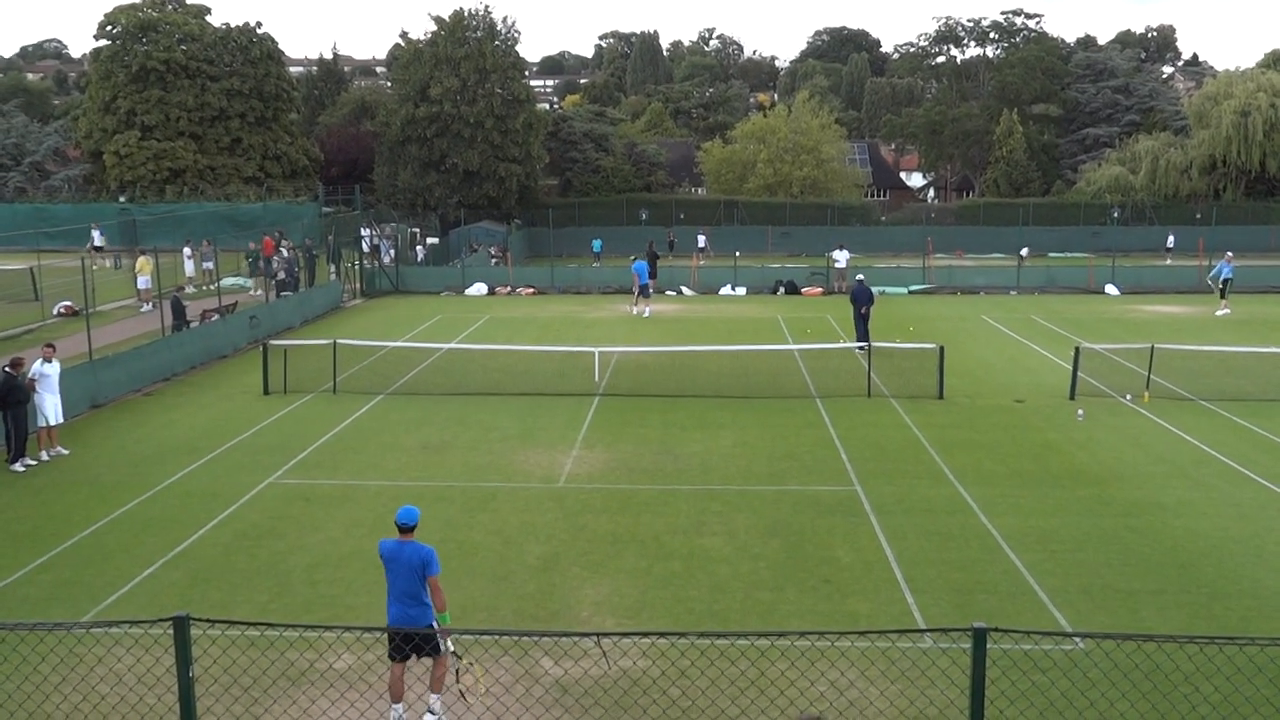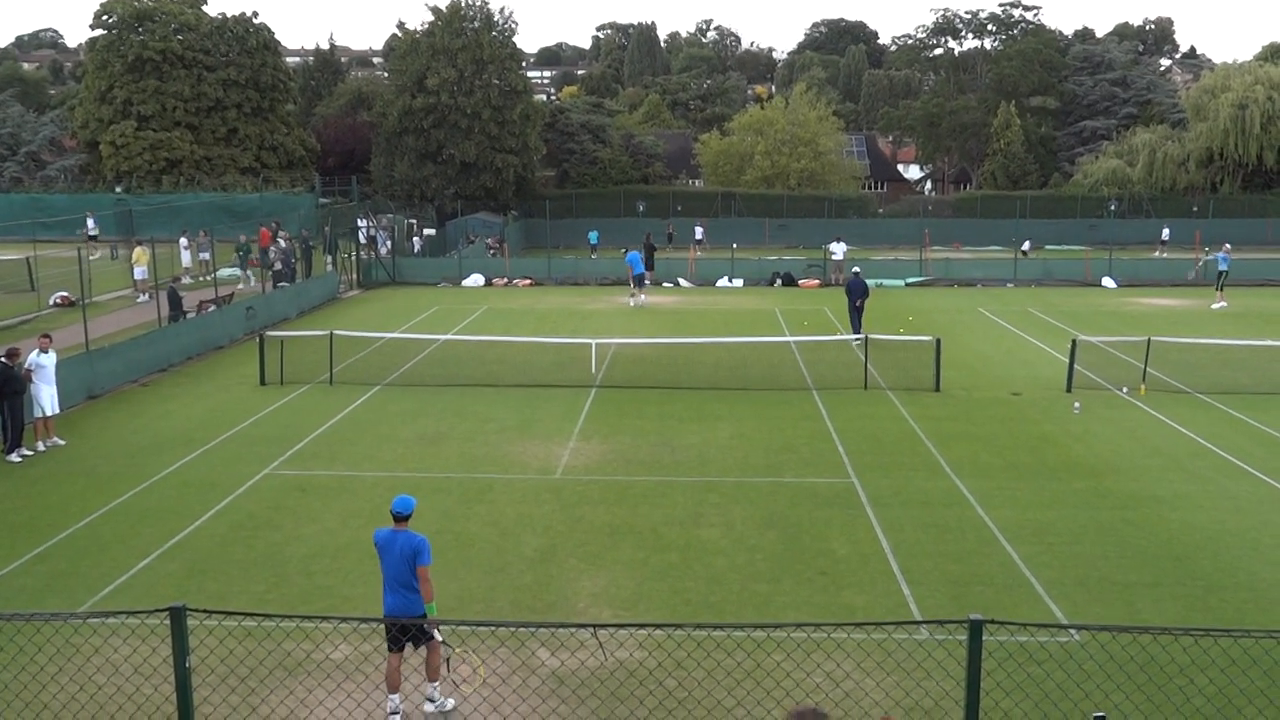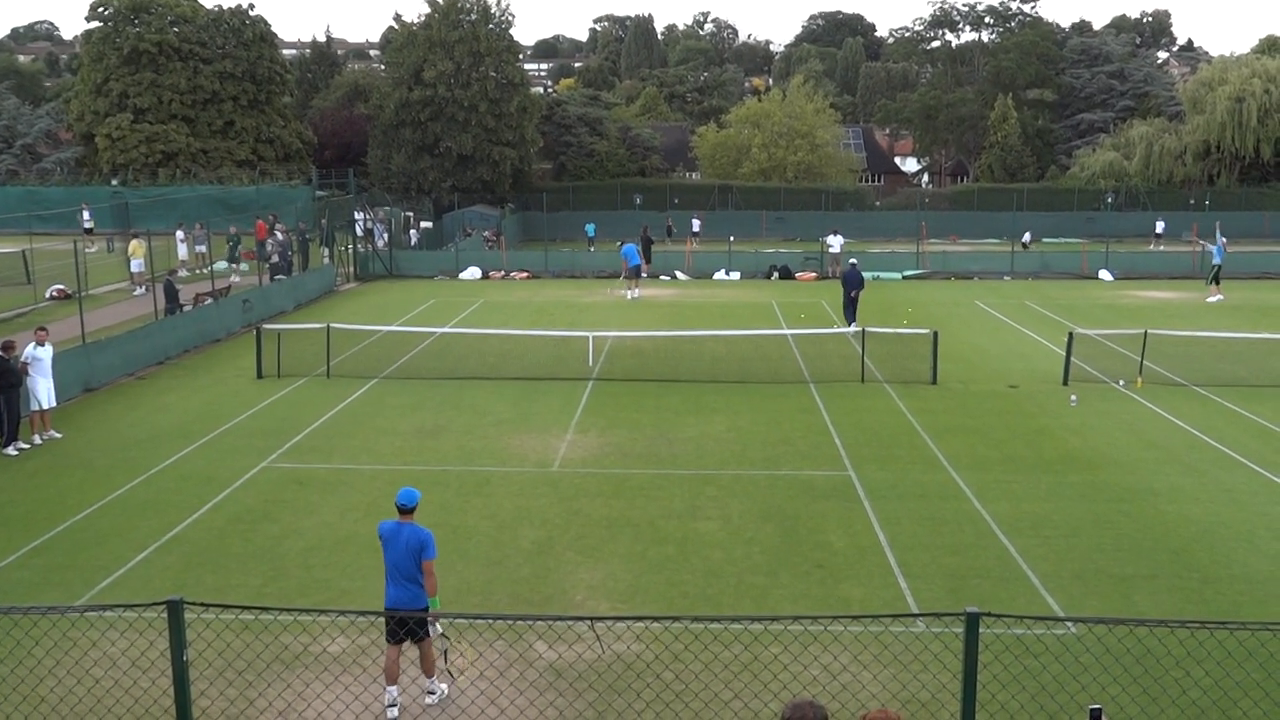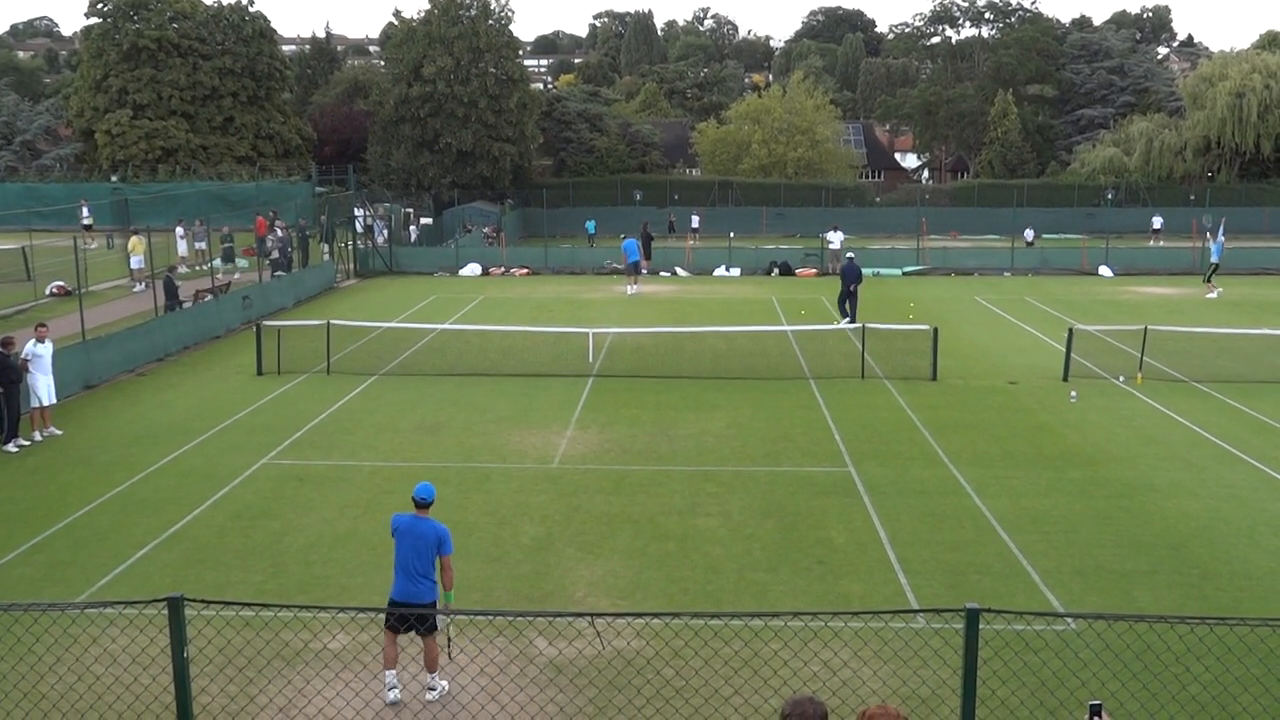
dt=0.2s
person 1, frame 1
left shoulder: (384, 547)
right shoulder: (426, 552)
right elbow: (435, 589)
right wrist: (444, 621)
left hip: (395, 621)
right hip: (422, 620)
left knee: (397, 668)
right knee: (441, 660)
person 1, frame 2
left shoulder: (379, 536)
right shoulder: (419, 542)
right elbow: (424, 579)
right wrist: (431, 612)
left hip: (391, 610)
right hip: (416, 609)
left knee: (394, 658)
right knee: (433, 648)
left ankle: (394, 708)
right ankle: (434, 699)
person 1, frame 3
left shoulder: (383, 529)
right shoulder: (424, 535)
right elbow: (428, 573)
right wrist: (434, 606)
left hip: (392, 602)
right hip: (418, 602)
left knee: (393, 650)
right knee: (425, 647)
left ankle: (391, 701)
right ankle: (432, 691)
person 1, frame 4
left shoulder: (398, 521)
right shoulder: (440, 530)
right elbow: (446, 568)
right wrist: (448, 598)
left hip: (399, 595)
right hip: (426, 596)
left knee: (390, 637)
right knee: (429, 641)
left ankle: (391, 685)
right ankle: (433, 686)
